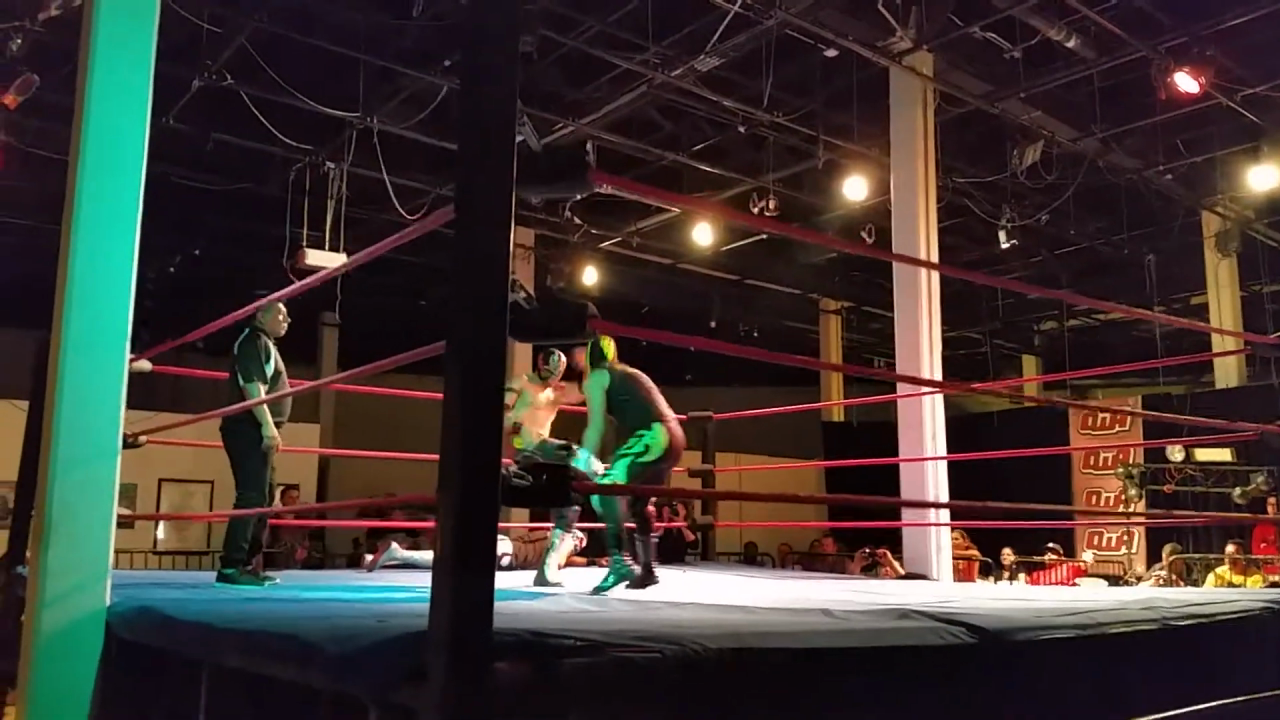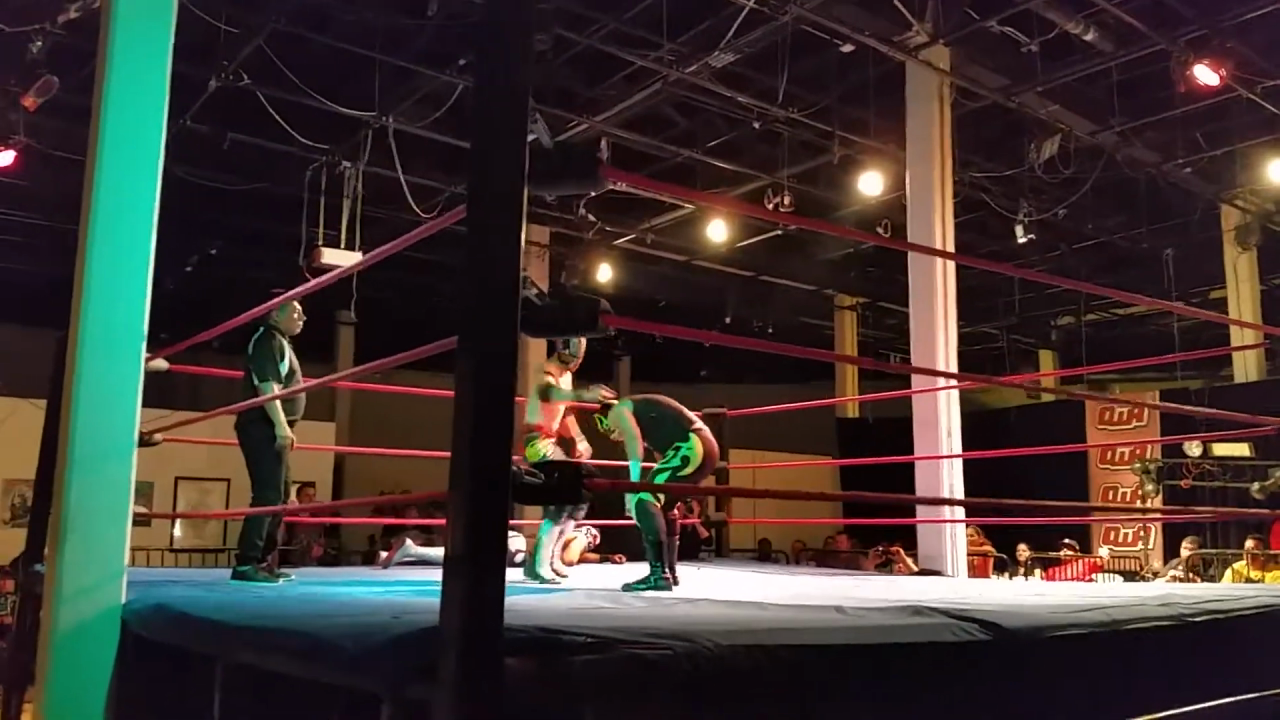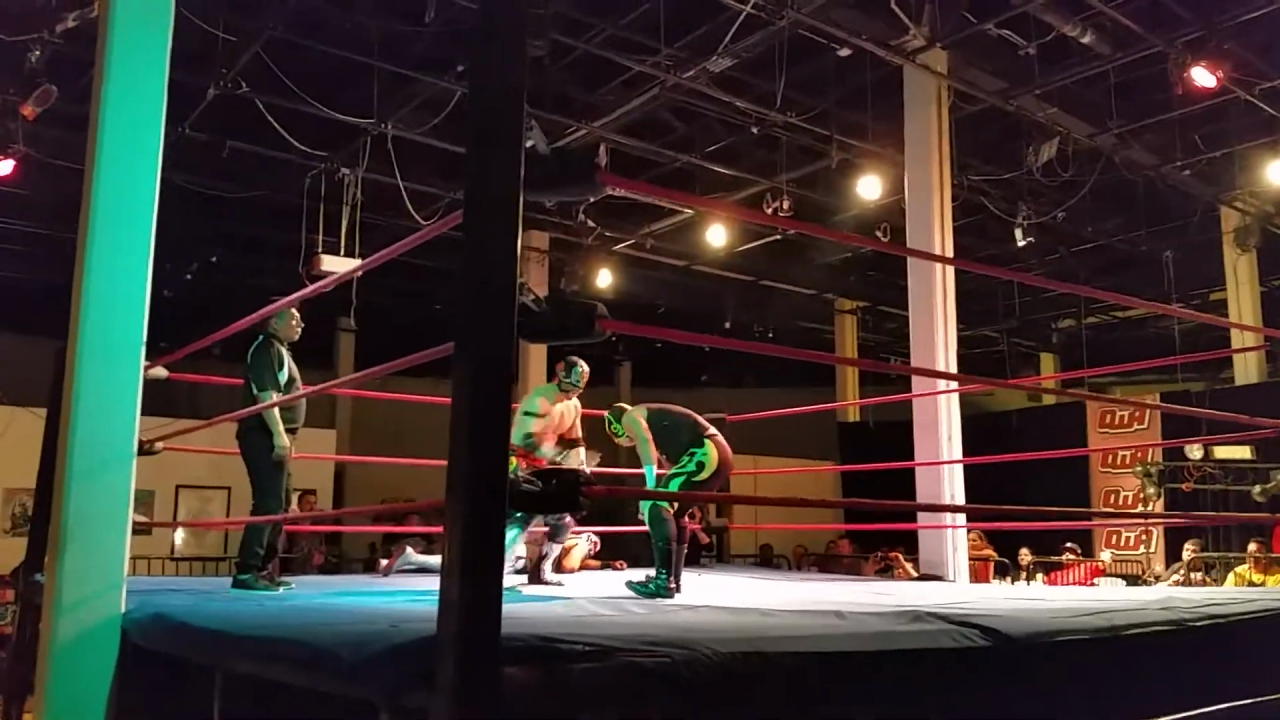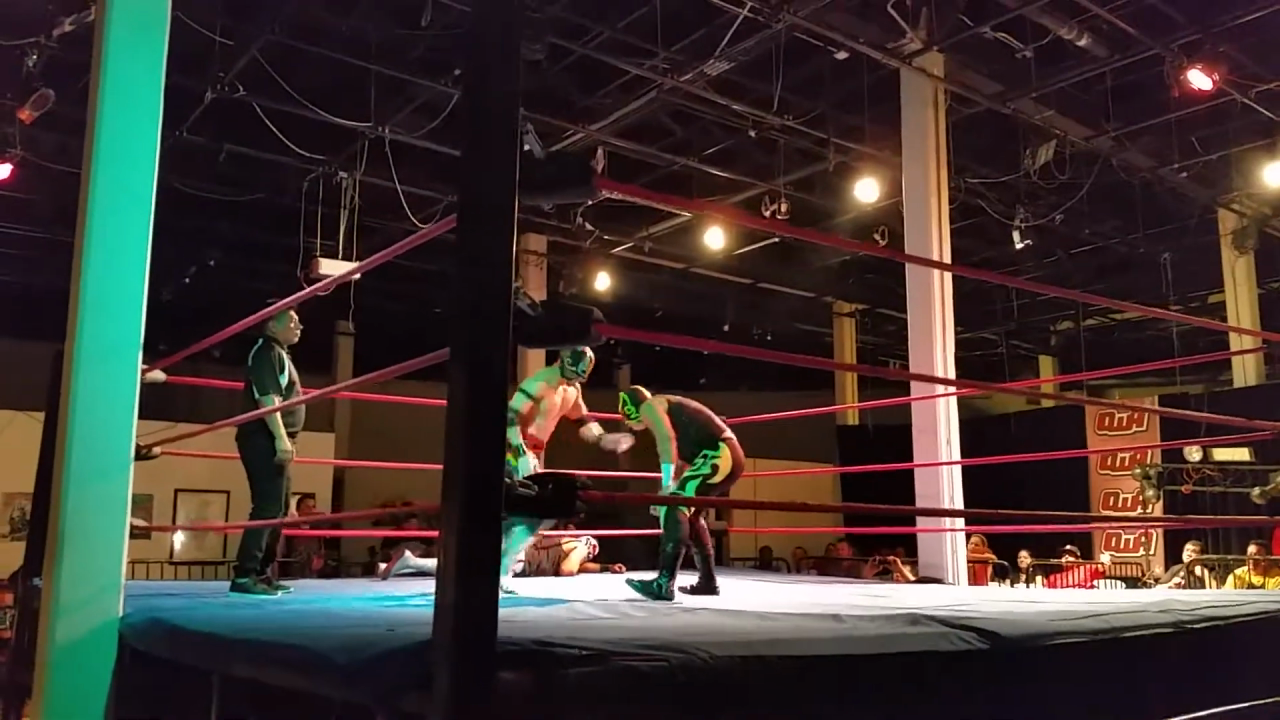
dt=0.3s
person 1, frame 1
left shoulder: (266, 344)
right shoulder: (253, 341)
right elbow: (252, 387)
left wrist: (270, 428)
right wrist: (268, 425)
left hip: (256, 431)
right hip: (249, 430)
left knee: (261, 498)
right knee: (251, 497)
left ankle: (246, 564)
right ankle: (231, 567)
person 1, frame 2
left shoulder: (281, 343)
right shoulder: (267, 340)
right elbow: (266, 386)
left wrist: (286, 428)
right wrist: (281, 425)
left hip: (272, 431)
right hip: (264, 429)
left knee: (278, 496)
right knee: (267, 496)
left ankle: (262, 562)
right ankle: (246, 564)
person 1, frame 3
left shoulder: (280, 351)
right shoulder: (266, 348)
right elbow: (265, 395)
left wrist: (285, 437)
right wrist: (279, 434)
left hip: (275, 438)
right hip: (264, 437)
left knee: (279, 504)
right knee: (268, 503)
left ankle: (262, 569)
right ankle: (246, 572)
person 1, frame 4
left shoulder: (279, 354)
right shoulder: (266, 352)
right elbow: (267, 399)
left wrist: (284, 440)
right wrist: (282, 439)
left hip: (273, 442)
right hip: (265, 441)
left knee: (278, 508)
right knee: (267, 508)
left ankle: (260, 573)
right ankle: (244, 576)
person 2, frame 1
left shoulder: (557, 389)
right shoulder: (522, 383)
right elbow: (502, 410)
right wrist: (514, 425)
left hip: (543, 452)
right hip: (522, 444)
left knee: (568, 509)
right knee: (567, 452)
left ankle: (547, 572)
person 2, frame 2
left shoulder: (566, 375)
right shoulder: (549, 370)
right elbow: (545, 393)
left wrist: (579, 440)
right wrist: (583, 393)
left hip: (549, 441)
right hip: (537, 440)
left ankle: (551, 558)
right ankle: (538, 564)
person 2, frame 3
left shoulder: (573, 405)
right shoulder: (539, 399)
left elbow: (575, 441)
right elbow: (529, 441)
left wrist: (581, 468)
right wrist: (563, 458)
left hip: (537, 465)
right hip: (517, 461)
left knee: (563, 520)
left ankle: (543, 571)
person 2, frame 4
left shoulder: (572, 388)
right shoulder: (540, 383)
left elbow: (582, 421)
right elbow: (510, 417)
left wrist: (604, 438)
right wrist: (522, 453)
left hip: (532, 452)
right hip: (518, 451)
right ankle: (500, 572)
person 3, frame 1
right shoulder: (567, 539)
left elbow: (558, 558)
right elbow: (555, 562)
left hip: (502, 547)
right hip: (504, 551)
left ankle: (397, 553)
right ankle: (396, 553)
person 3, frame 2
left shoulder: (566, 533)
right shoulder: (580, 537)
left elbow: (579, 555)
right elbow: (568, 559)
left wrist: (606, 557)
left hip: (514, 541)
right hip: (517, 547)
left ankle: (410, 550)
right ankle: (411, 549)
person 3, frame 3
left shoulder: (567, 540)
right shoulder: (581, 543)
left elbow: (581, 562)
right elbow: (568, 566)
left wrist: (607, 564)
left hip: (517, 549)
right hip: (519, 554)
left ankle: (412, 557)
right ankle: (412, 557)
person 3, frame 4
left shoulder: (565, 543)
right shoulder: (581, 546)
left elbow: (579, 564)
right elbow: (568, 570)
left wrist: (605, 567)
right hip: (517, 558)
left ankle: (409, 561)
right ankle: (409, 561)
person 4, frame 1
left shoulder: (596, 378)
right shoulder: (632, 374)
left elbow: (596, 423)
left wrist: (583, 460)
left hip: (654, 435)
right hip: (673, 435)
right knee: (638, 502)
left ankle: (620, 560)
right ankle: (647, 570)
person 4, frame 2
left shoulder: (617, 411)
right shoulder: (644, 412)
left elbow: (632, 437)
right elbow: (664, 458)
left wrist: (634, 484)
left hip: (692, 446)
right hip: (706, 446)
left knee: (642, 500)
right knee: (663, 503)
left ankle: (659, 574)
right ankle: (669, 571)
person 4, frame 3
left shoulder: (629, 417)
right shoulder: (661, 423)
left elbow: (646, 443)
left wrist: (652, 489)
left hip: (707, 453)
right hip: (720, 455)
left knee: (656, 507)
right knee: (673, 509)
left ankle: (664, 581)
right ankle: (673, 579)
person 4, frame 4
left shoulder: (649, 407)
right shoulder: (668, 408)
left elbow: (668, 440)
right elbow: (685, 458)
left wrist: (667, 486)
right wrist: (667, 497)
left hip: (718, 455)
right hip: (729, 455)
left knee: (674, 509)
right knee: (690, 512)
left ankle: (663, 583)
right ankle: (707, 580)
